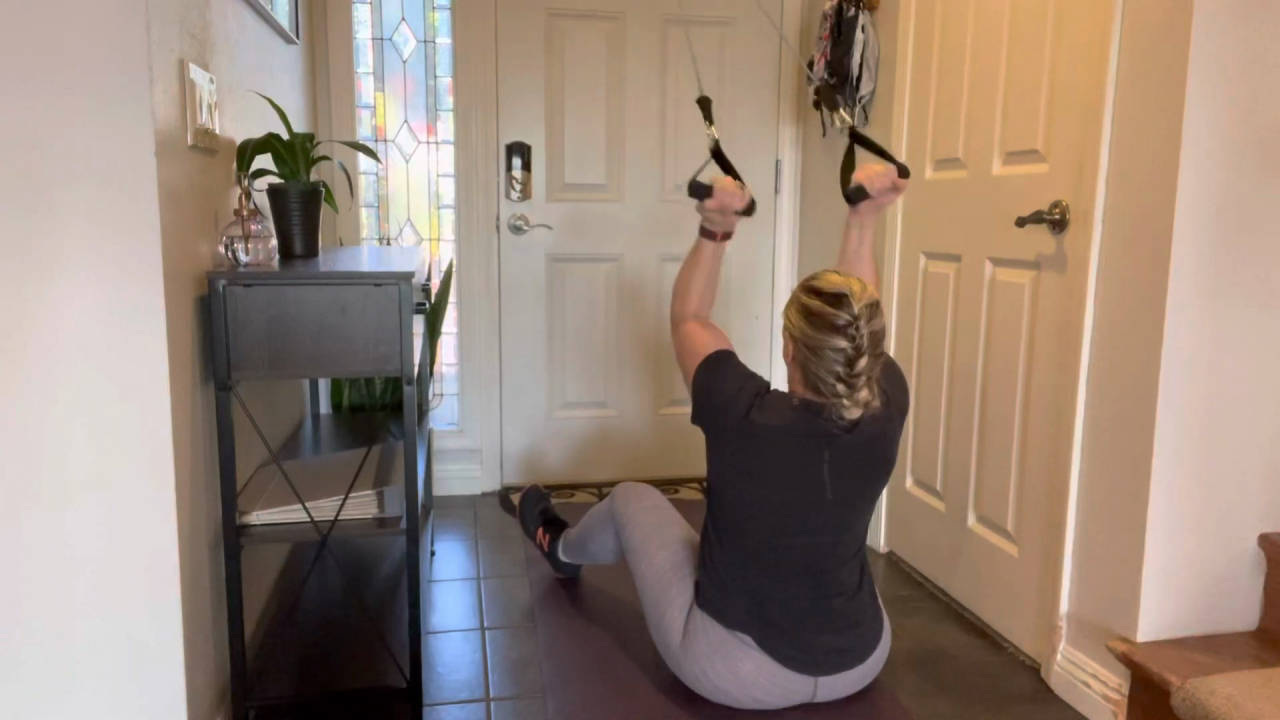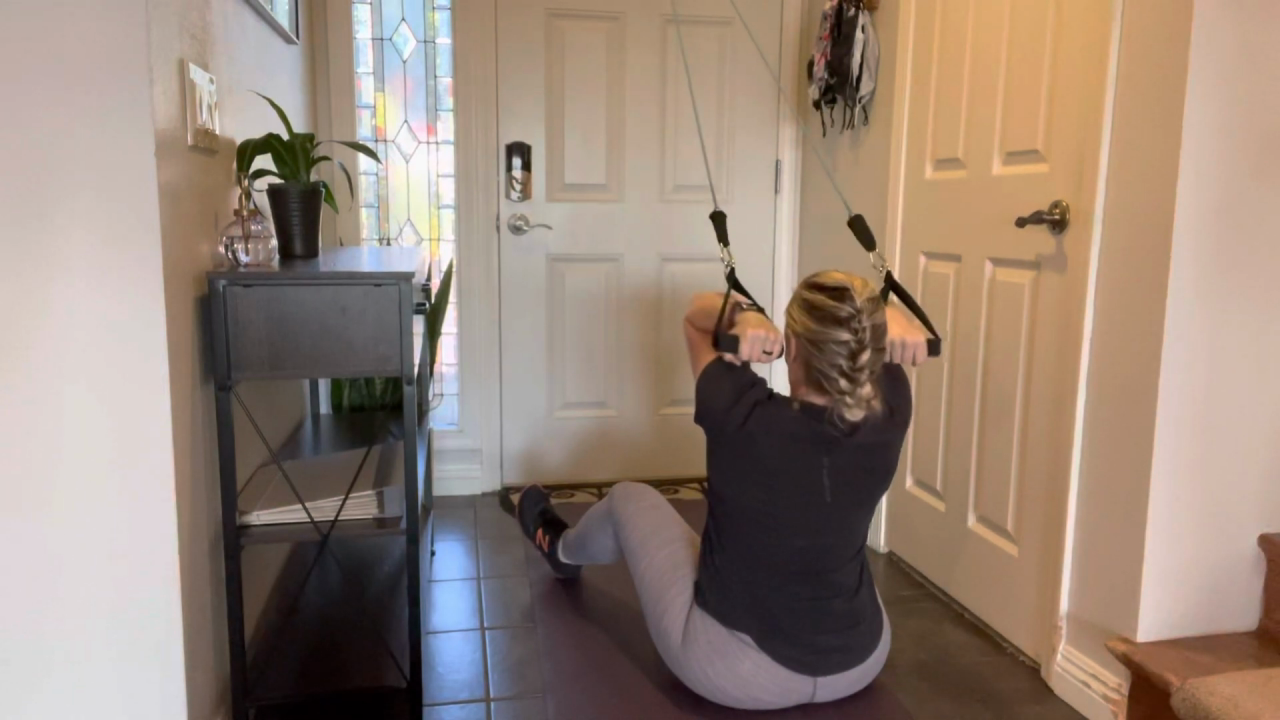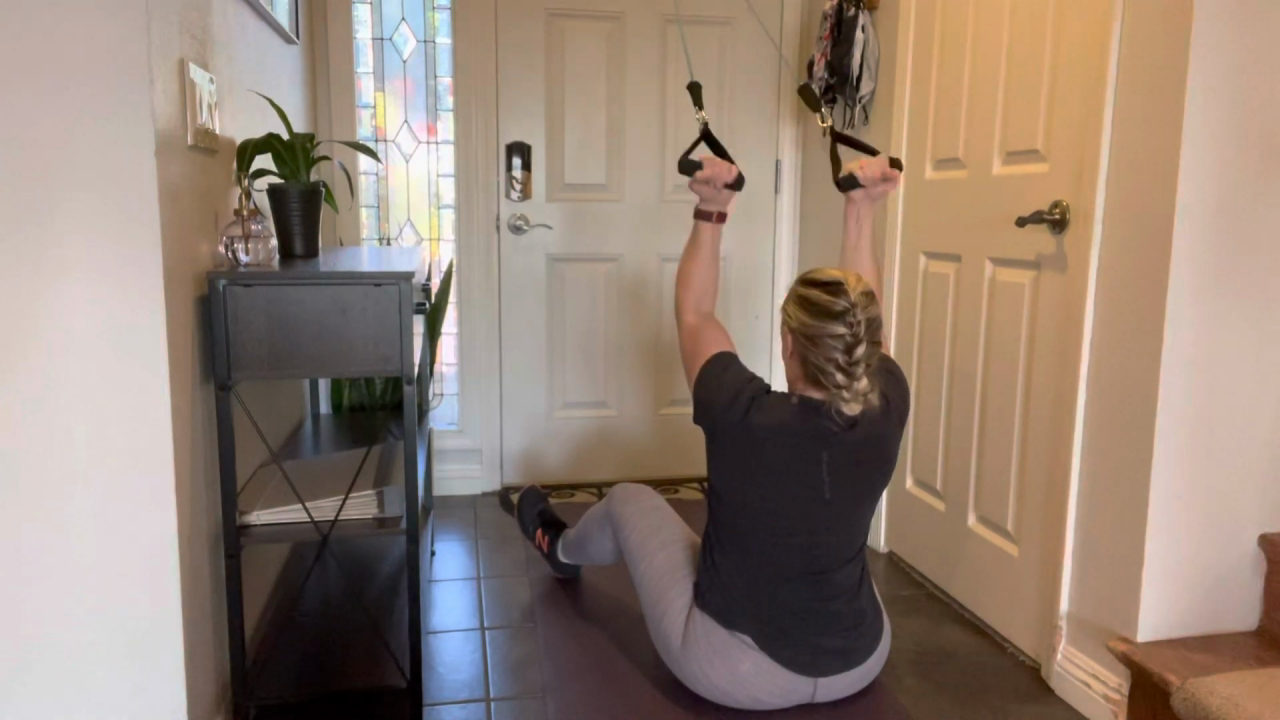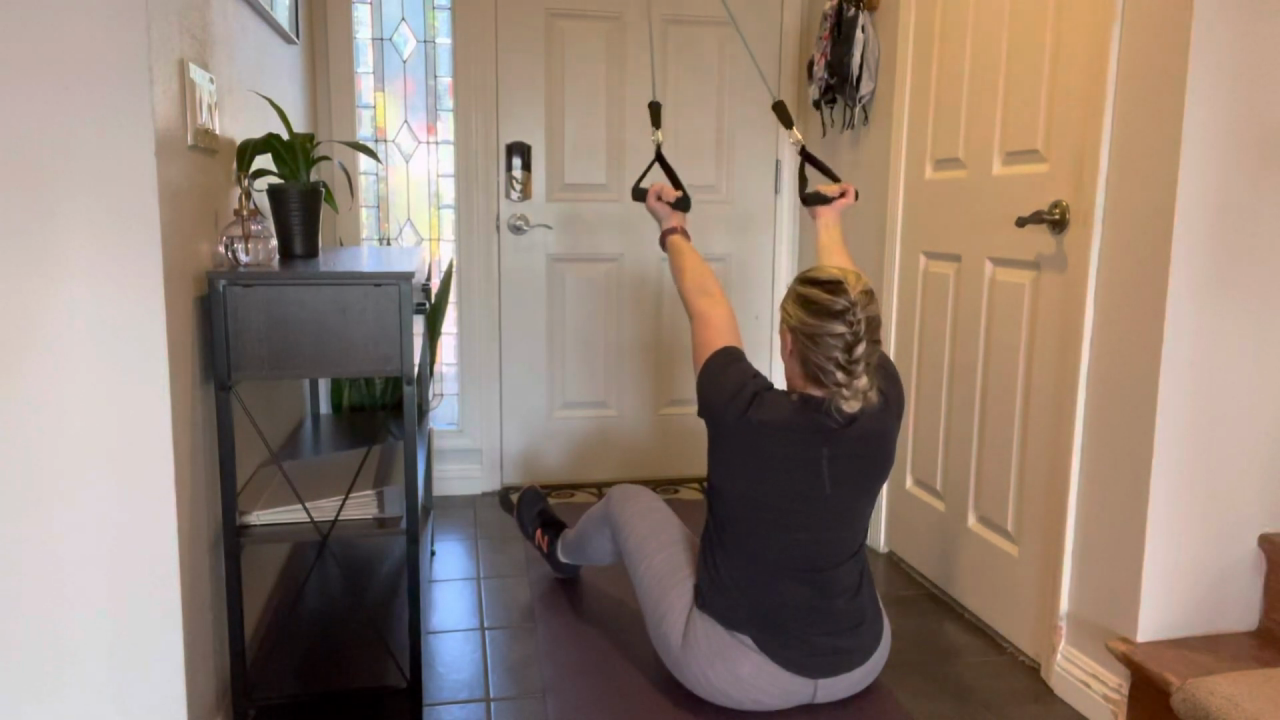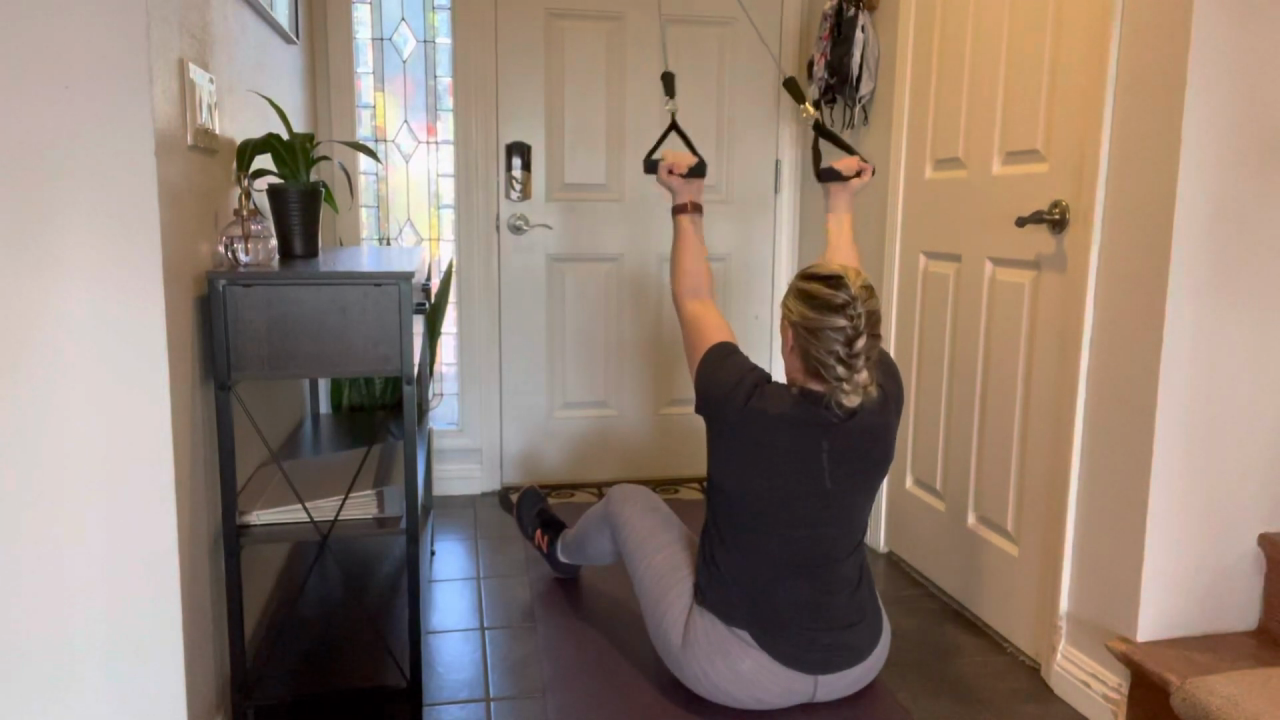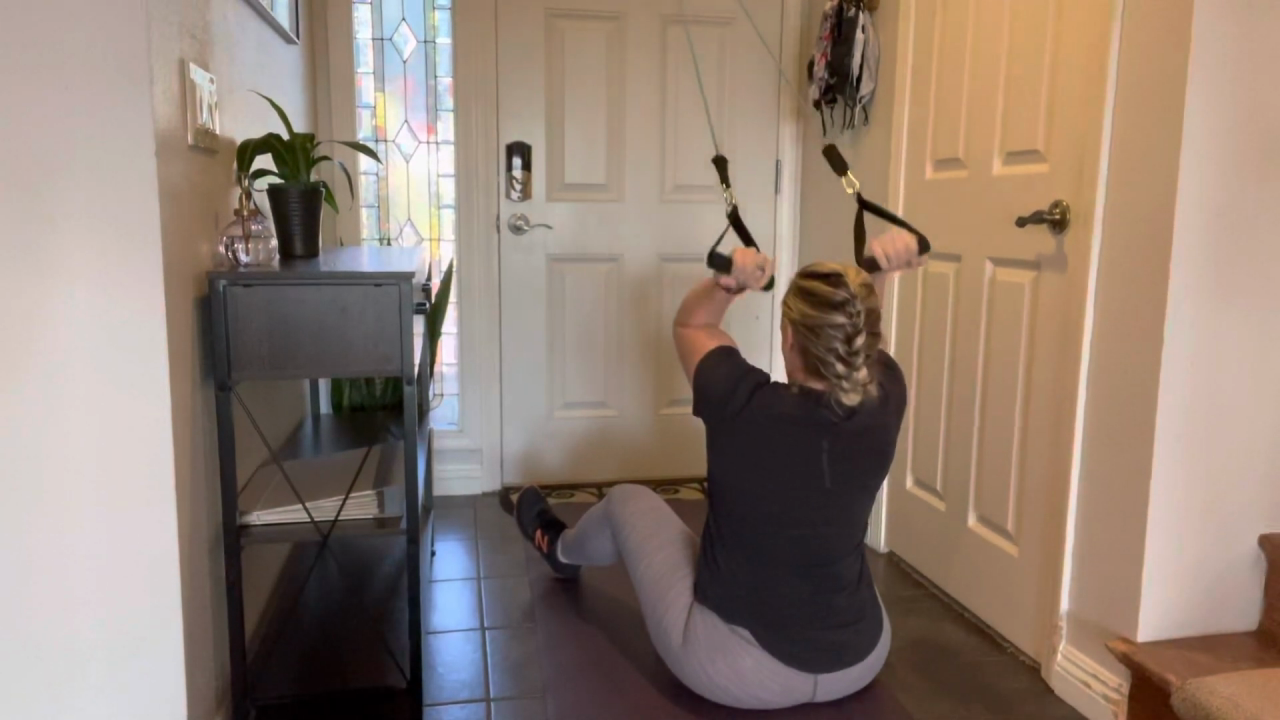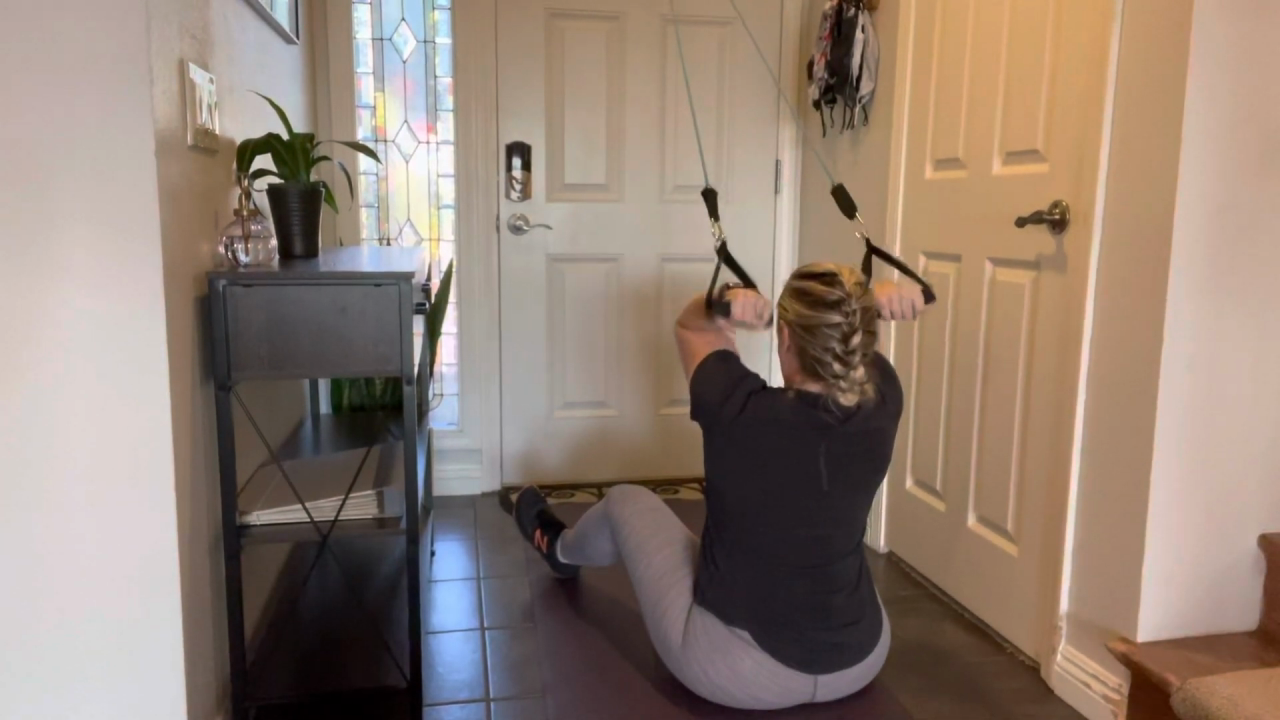
dt=0.7s
person 1, frame 1
left shoulder: (744, 418)
right shoulder: (885, 415)
left elbow: (687, 318)
right elbow: (854, 319)
left wrist: (714, 231)
right wrist: (862, 218)
left hip: (735, 673)
right hip: (859, 665)
left knee: (630, 501)
left ankle: (561, 550)
person 1, frame 2
left shoulder: (744, 420)
right shoulder: (888, 417)
left elbow: (698, 315)
right elbow: (859, 331)
left wrist: (742, 317)
right wrist: (893, 322)
left hip: (736, 673)
left knee: (629, 500)
left ankle: (562, 550)
person 1, frame 3
left shoulder: (744, 419)
right shoulder: (885, 414)
left elbow: (693, 316)
right elbow: (856, 312)
left wrist: (711, 212)
right wrist: (862, 208)
left hip: (735, 673)
right hip: (857, 664)
left knee: (628, 502)
left ankle: (561, 550)
person 1, frame 4
left shoulder: (744, 414)
right shoulder: (882, 410)
left elbow: (706, 306)
right elbow: (848, 314)
left wrist: (673, 229)
right wrist: (827, 219)
left hip: (735, 674)
right hip: (858, 665)
left knee: (626, 502)
left ankle: (561, 550)
person 1, frame 5
left shoulder: (746, 410)
right shoulder: (880, 408)
left elbow: (694, 304)
right elbow: (850, 306)
left wrist: (685, 205)
right wrist: (839, 202)
left hip: (736, 673)
right hip: (857, 665)
left knee: (626, 503)
left ankle: (560, 549)
person 1, frame 6
left shoulder: (747, 410)
right shoulder: (884, 406)
left elbow: (689, 326)
right elbow: (852, 326)
left wrist: (728, 283)
right wrist: (877, 269)
left hip: (737, 672)
left knee: (627, 502)
left ankle: (561, 550)
person 1, frame 7
left shoulder: (743, 415)
right shoulder: (880, 406)
left elbow: (691, 326)
right elbow: (848, 330)
left wrist: (728, 302)
right wrist: (876, 299)
left hip: (740, 672)
left knee: (626, 502)
left ankle: (559, 549)
